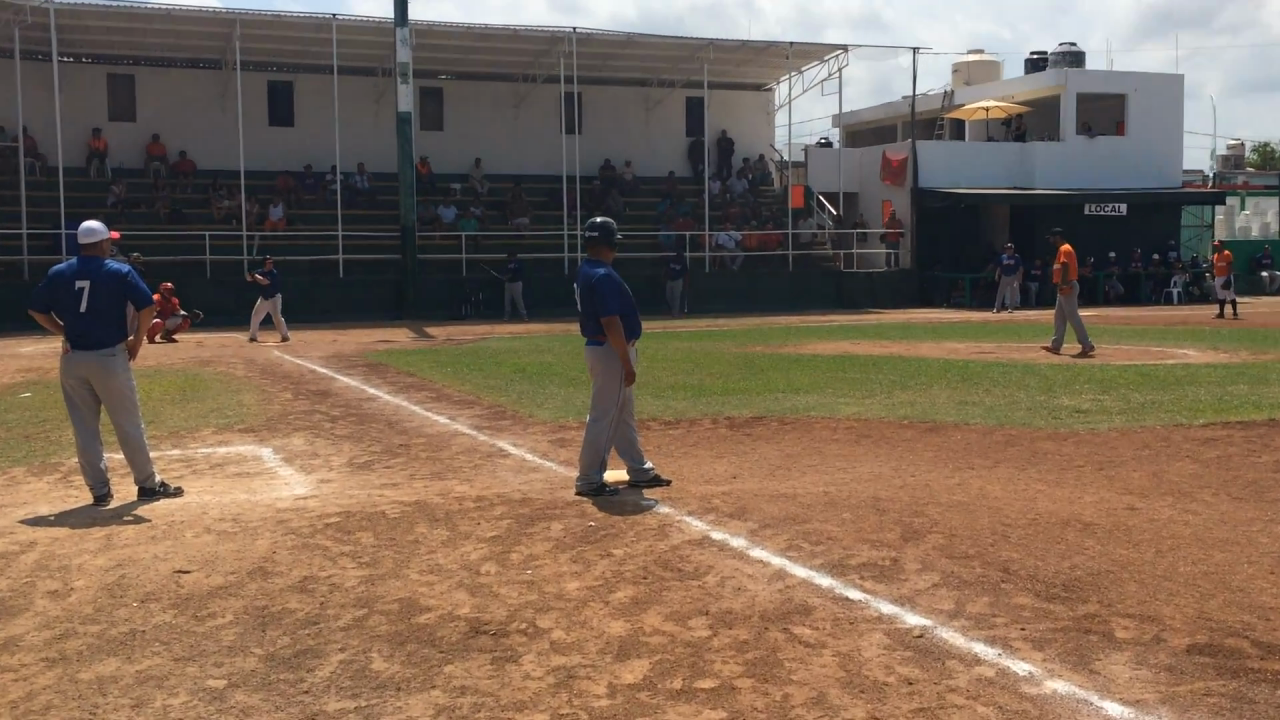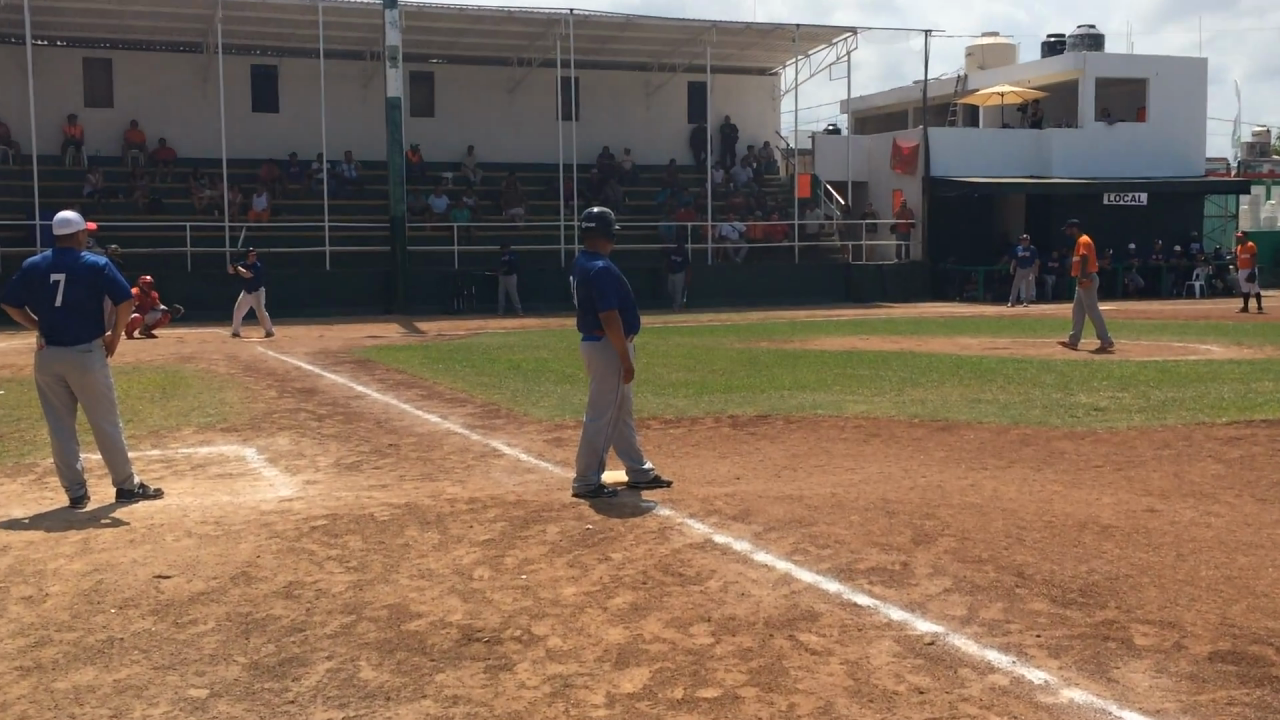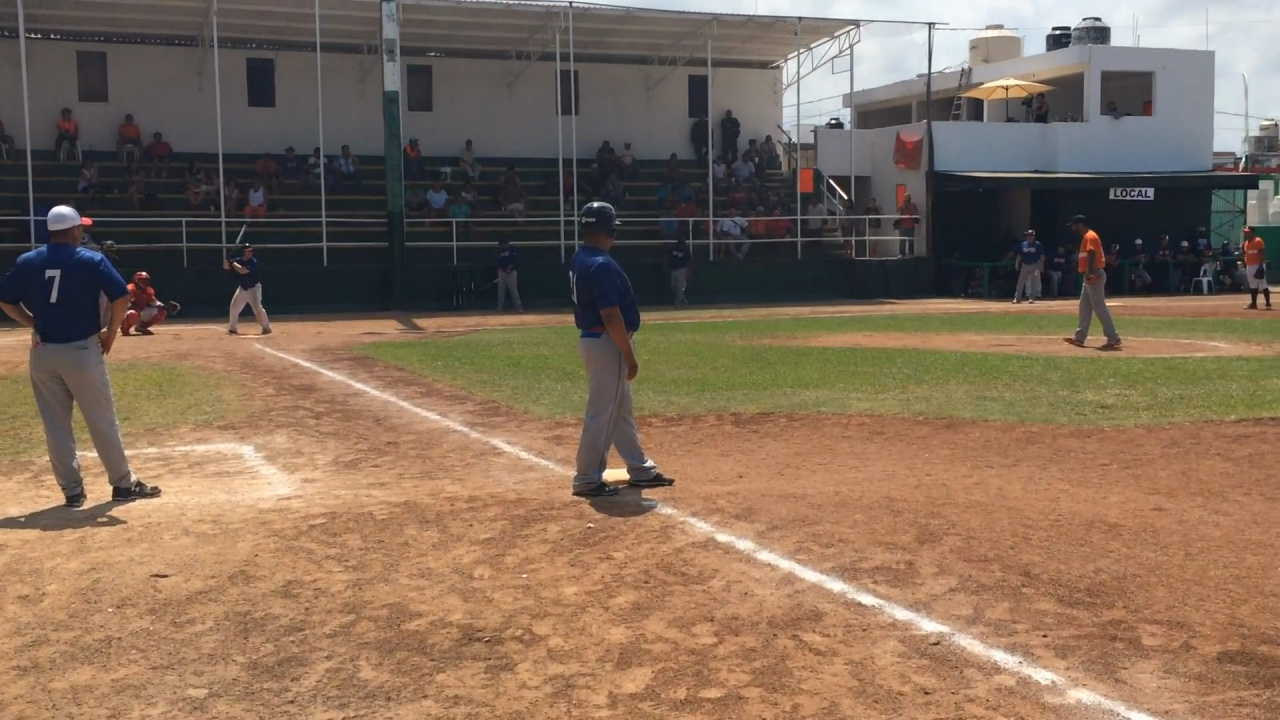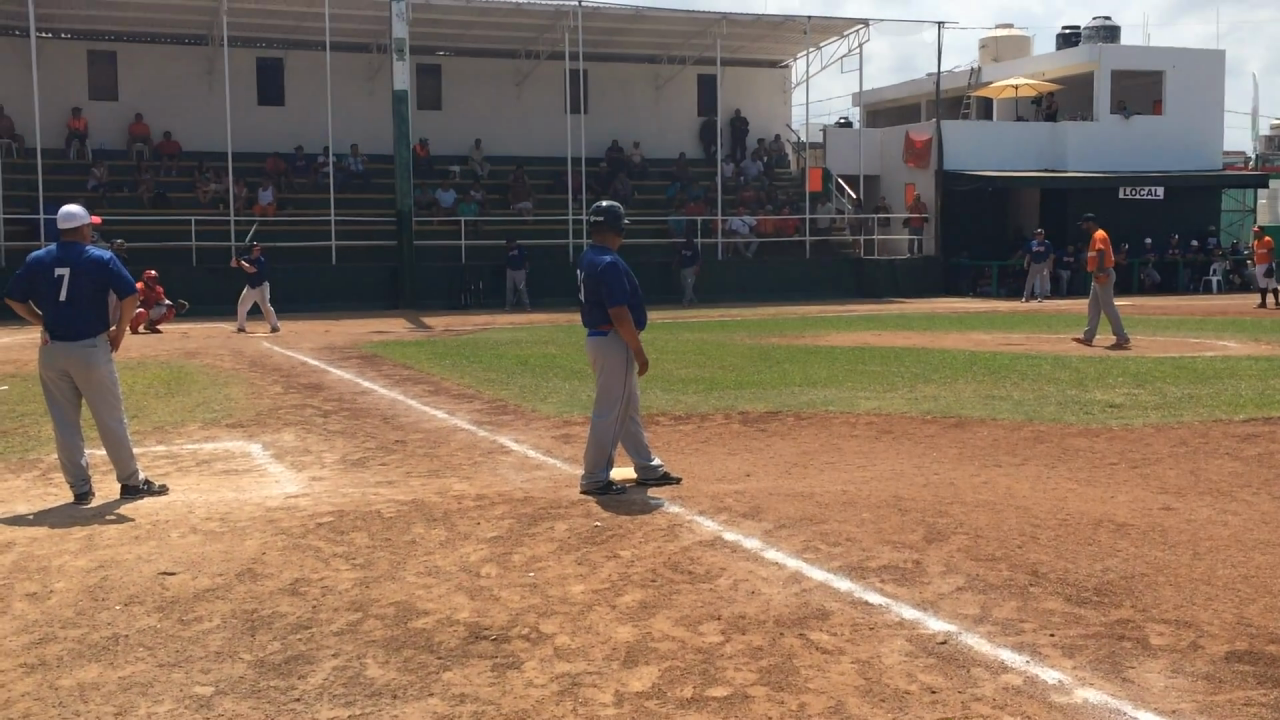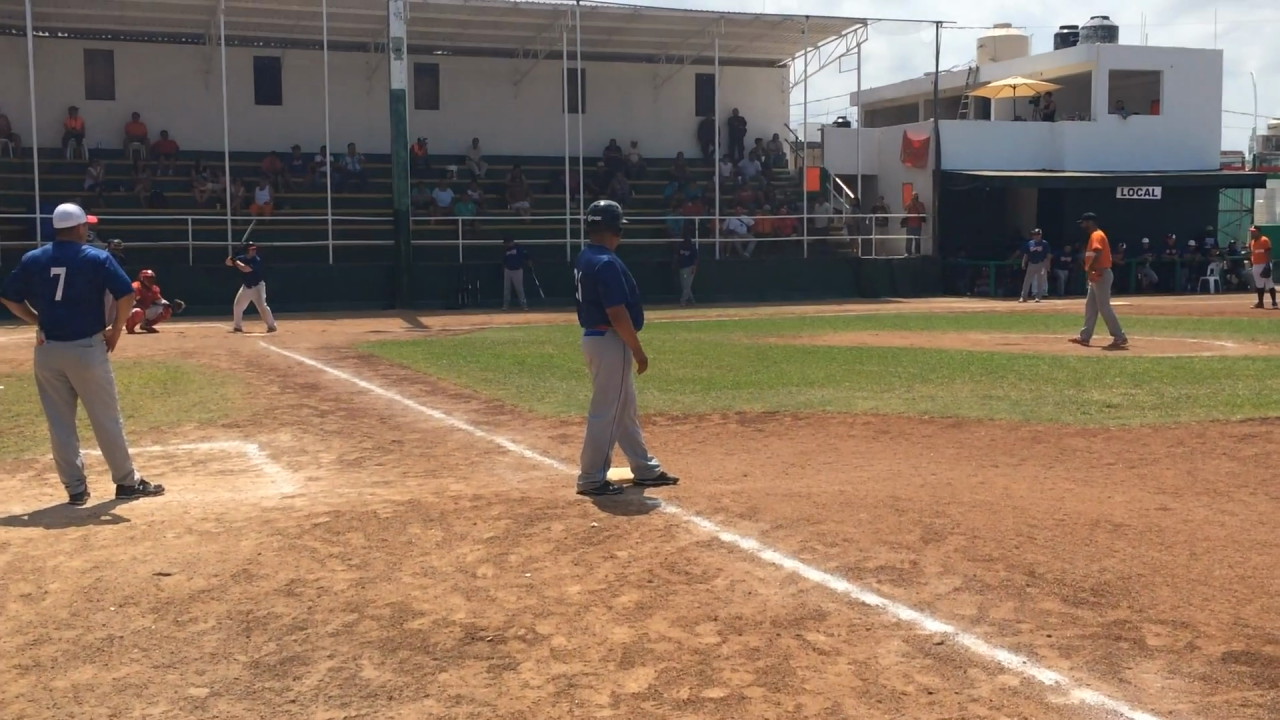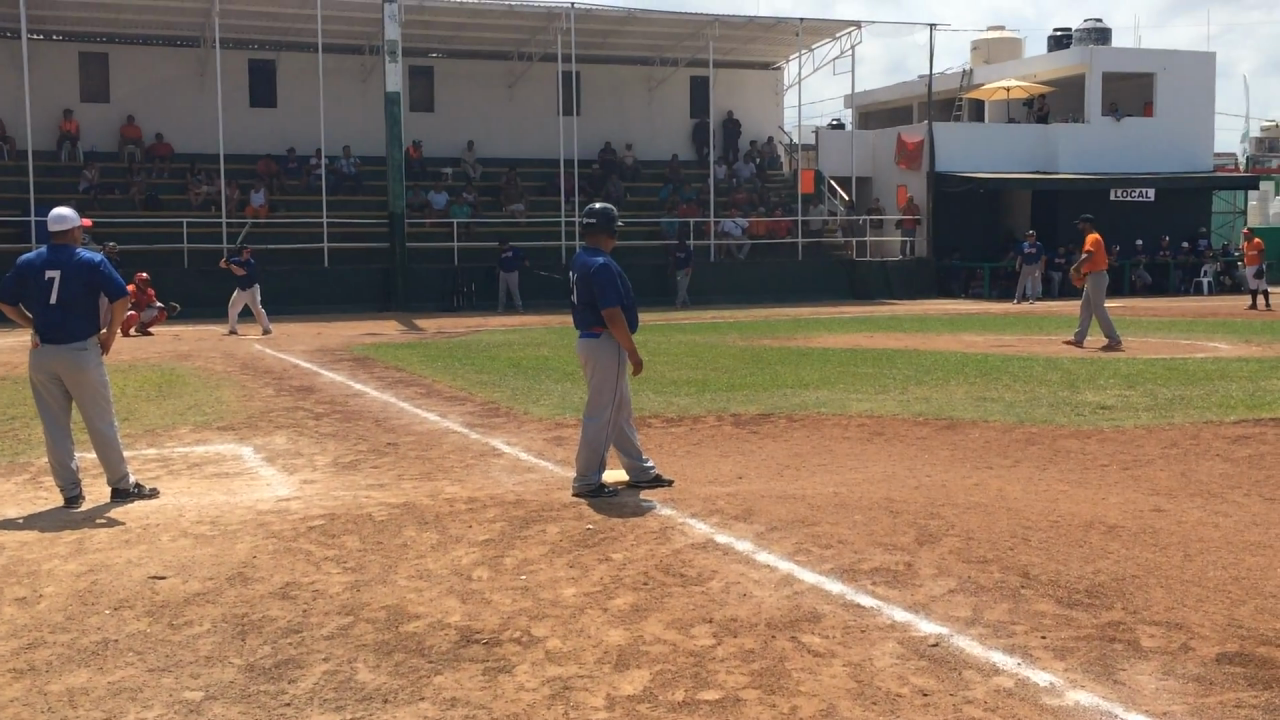
dt=0.1s
person 1, frame 1
left shoulder: (58, 273)
right shoulder: (119, 272)
left elbow: (36, 310)
right elbow: (147, 307)
left wrist: (65, 332)
right wrist: (137, 339)
left hip: (73, 359)
right hip: (109, 357)
left knee: (84, 429)
right knee: (128, 425)
left ankle: (99, 490)
right ankle: (148, 484)
person 1, frame 2
left shoulder: (33, 266)
right shoulder: (96, 264)
right elbow: (125, 300)
left wrist: (39, 328)
right wrist: (115, 335)
left hip: (47, 355)
right hip: (86, 353)
left knee: (60, 428)
right knee: (106, 424)
left ankle: (76, 492)
right ankle: (126, 485)
person 1, frame 3
left shoulder: (27, 262)
right shoulder: (91, 260)
right elbow: (121, 296)
left wrist: (34, 324)
right wrist: (110, 331)
left hip: (43, 353)
right hip: (82, 351)
left knee: (55, 426)
right knee: (102, 421)
left ankle: (72, 490)
right ankle: (123, 484)
person 1, frame 4
left shoulder: (36, 260)
right shoulder: (100, 259)
right elbow: (130, 295)
left wrist: (43, 323)
right wrist: (120, 330)
left hip: (52, 351)
right hip: (91, 349)
left knee: (64, 423)
right knee: (110, 420)
left ankle: (80, 488)
right ankle: (131, 481)
person 1, frame 5
left shoulder: (32, 259)
right shoulder: (97, 258)
right elbow: (126, 295)
left wrist: (39, 322)
right wrist: (116, 329)
left hip: (48, 351)
right hip: (86, 348)
left knee: (59, 424)
right knee: (106, 420)
left ankle: (75, 488)
right ankle: (127, 482)
person 1, frame 6
left shoulder: (26, 263)
right shoulder: (91, 261)
right elbow: (121, 298)
left wrist: (34, 325)
right wrist: (110, 333)
left hip: (42, 354)
right hip: (81, 351)
left knee: (54, 426)
right knee: (101, 423)
left ankle: (70, 491)
right ankle: (122, 485)
person 2, frame 1
left shoulder: (587, 271)
right shoulder: (603, 276)
right elbow: (611, 323)
right wrist: (627, 363)
left hip: (603, 348)
right hip: (610, 351)
left knee: (623, 414)
right knee: (604, 417)
left ankle: (640, 471)
right ankle: (588, 480)
person 2, frame 2
left shoulder: (582, 263)
right shoulder: (601, 269)
right elbow: (610, 318)
right wrist: (626, 358)
left hip: (597, 343)
right hip: (606, 347)
left knee: (621, 412)
right knee: (602, 415)
left ankle: (639, 472)
right ankle: (586, 482)
person 2, frame 3
left shoulder: (582, 259)
right shoulder: (601, 264)
right elbow: (611, 315)
right wrist: (629, 354)
left hip: (595, 339)
right hip: (606, 343)
left knee: (621, 410)
right knee: (602, 413)
left ankle: (641, 470)
right ankle: (587, 480)
person 2, frame 4
left shoulder: (589, 258)
right shoulder: (609, 263)
right elbow: (620, 314)
right wrist: (639, 351)
left hip: (602, 338)
right hip: (613, 342)
left knee: (628, 408)
right knee: (609, 411)
left ankle: (648, 469)
right ankle: (594, 478)
person 2, frame 5
left shoulder: (587, 257)
right shoulder: (606, 263)
right elbow: (617, 313)
right wrist: (638, 350)
left hip: (598, 337)
right hip: (610, 342)
left knee: (625, 408)
right knee: (606, 411)
left ankle: (645, 468)
right ankle: (591, 479)
person 2, frame 6
left shoulder: (581, 259)
right shoulder: (602, 265)
right elbow: (613, 316)
right wrist: (633, 351)
left hip: (592, 339)
right hip: (604, 344)
left knee: (620, 410)
right knee: (600, 413)
left ankle: (640, 470)
right ankle: (586, 481)
